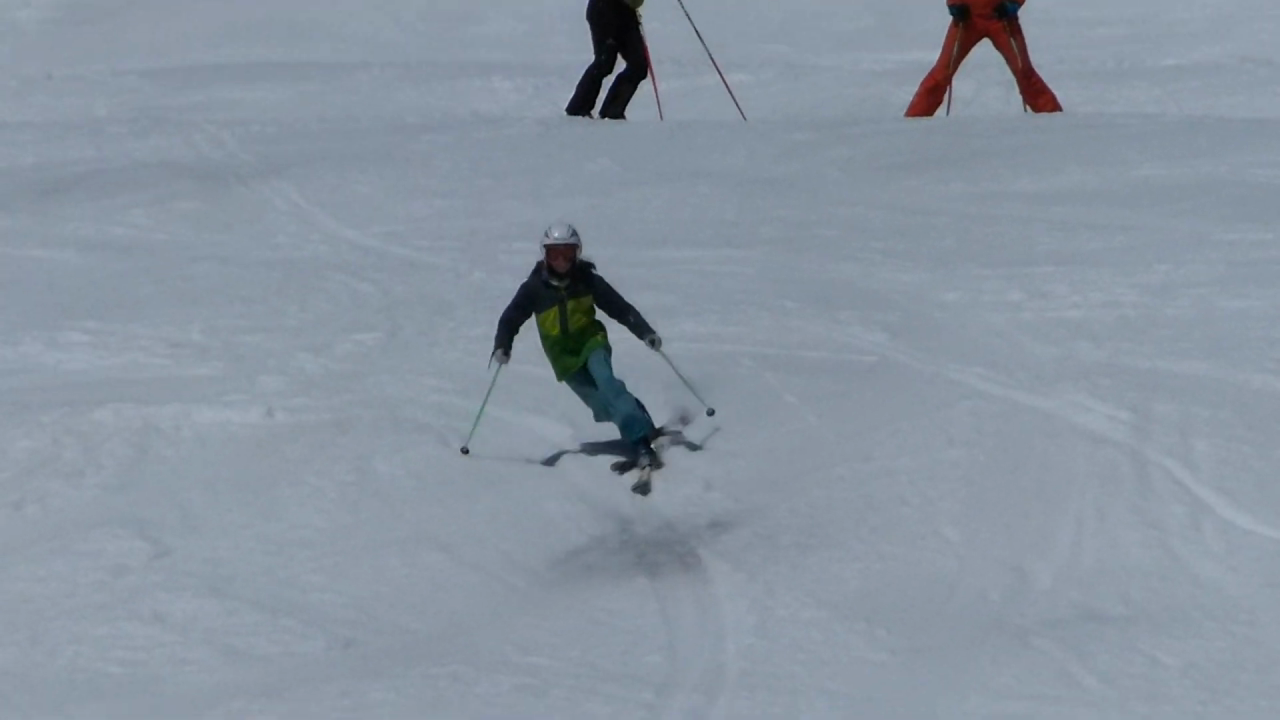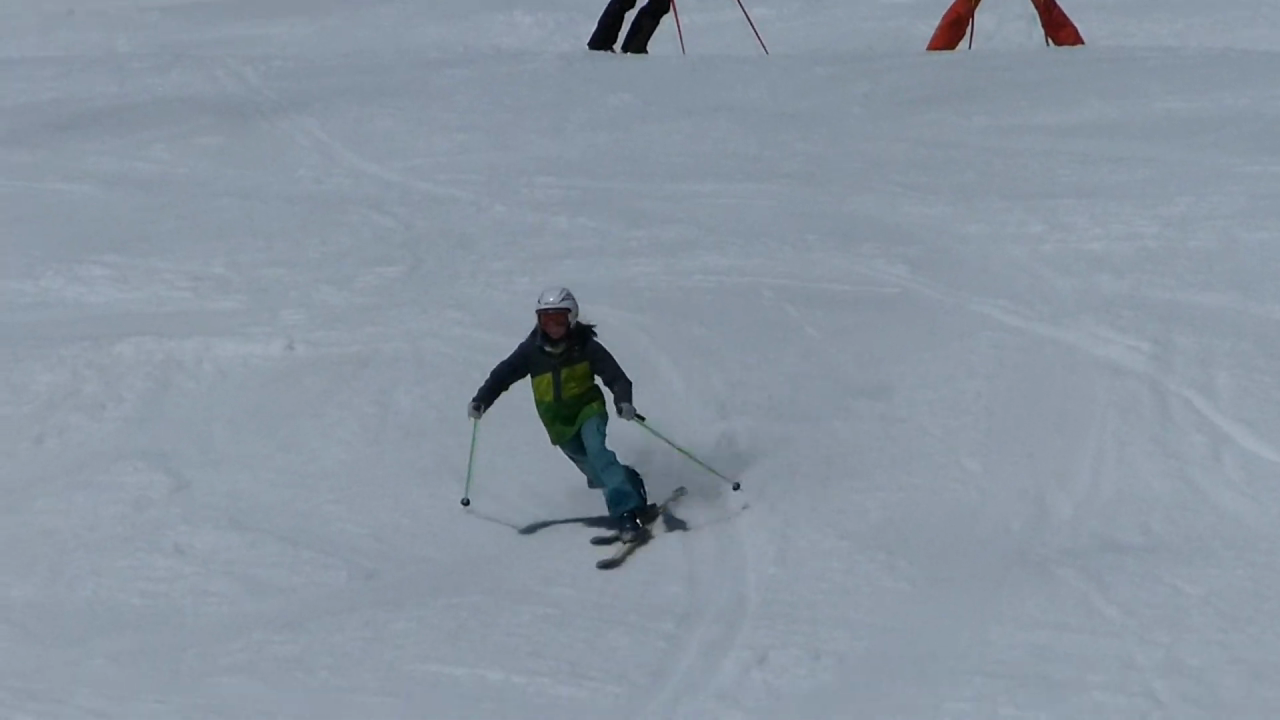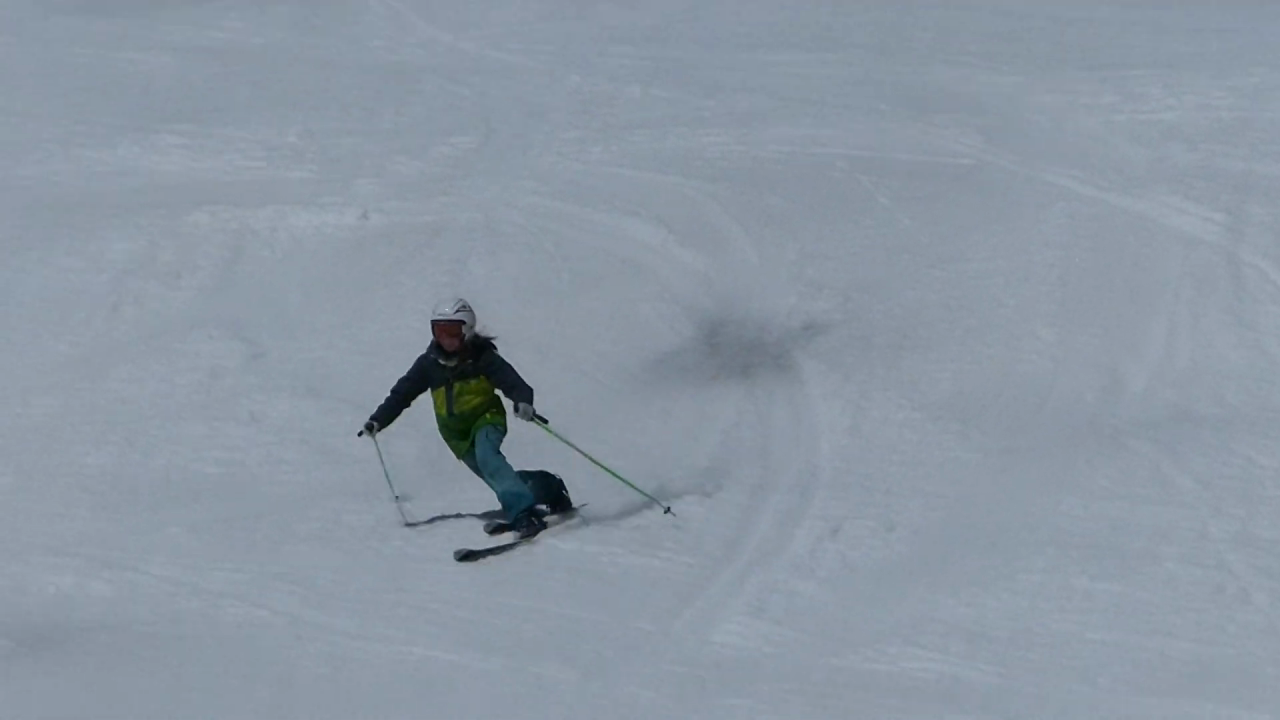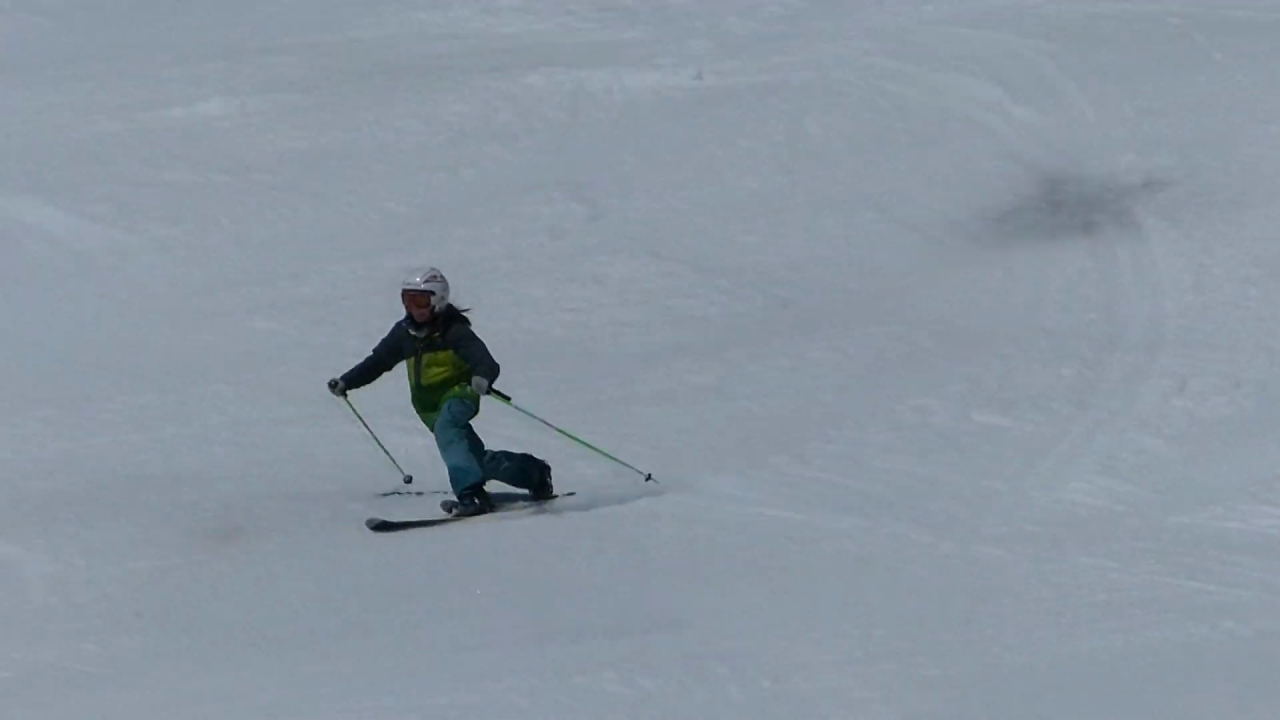
dt=0.4s
person 1, frame 1
left shoulder: (587, 279)
right shoulder: (534, 287)
left elbow: (619, 307)
right elbow: (511, 319)
left wrist: (645, 332)
right wrist: (502, 346)
left hip: (591, 341)
right hip: (562, 354)
left knee: (606, 380)
right knee: (604, 407)
left ankle: (640, 441)
right ankle: (639, 423)
person 1, frame 2
left shoulder: (585, 345)
right shoulder: (531, 350)
left elbow: (615, 376)
right elbow: (502, 375)
left wrist: (623, 401)
right wrist: (481, 400)
left hip: (588, 408)
right hip: (558, 421)
left knee: (596, 449)
right knee: (599, 475)
left ankle: (627, 513)
right ankle: (628, 482)
person 1, frame 3
left shoulder: (483, 357)
right shoulder: (429, 363)
left elbow: (515, 384)
right elbow: (401, 393)
left wrist: (524, 403)
right wrist: (378, 420)
left hip: (486, 419)
right hip: (456, 434)
left knee: (486, 455)
right knee: (502, 481)
left ankle: (523, 514)
right ankle: (548, 487)
person 1, frame 4
left shoulder: (455, 330)
right shoulder: (403, 332)
left elbow: (484, 361)
right elbow: (377, 361)
left wrist: (483, 378)
right wrist: (345, 382)
left hip: (457, 393)
right hip: (428, 405)
left knee: (445, 430)
right knee: (477, 460)
left ankle: (471, 492)
right ankle: (531, 471)
